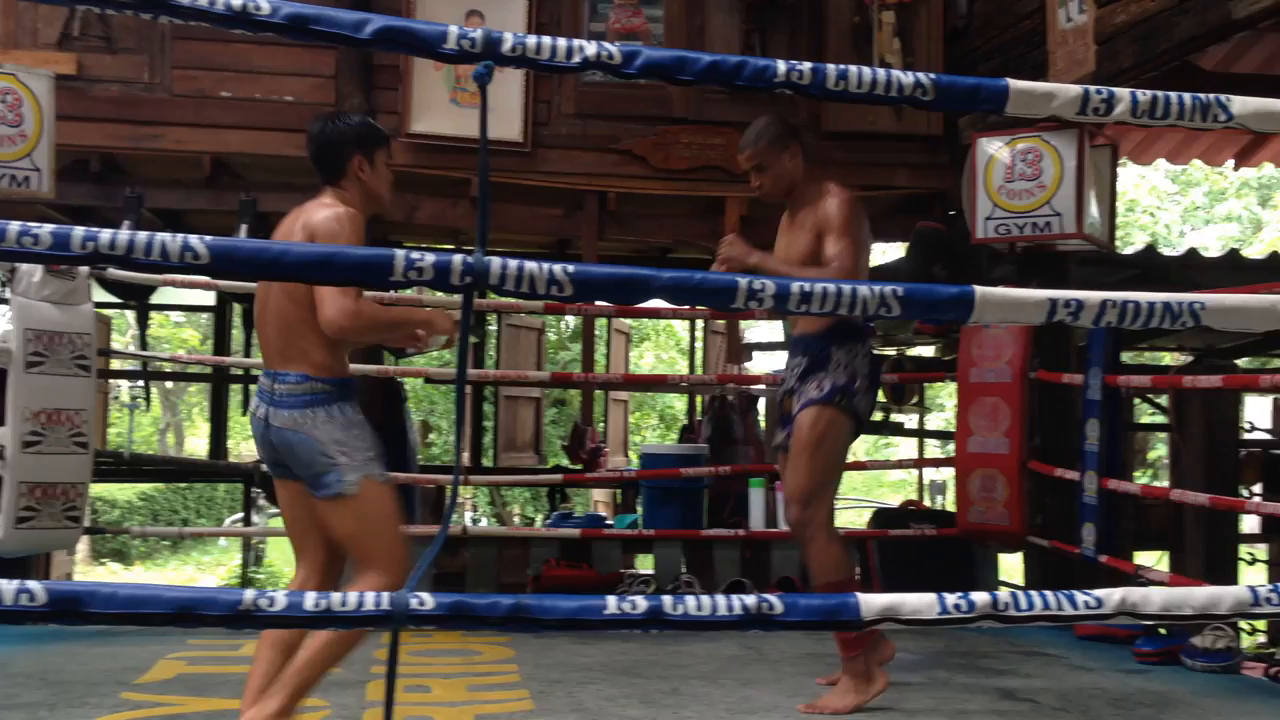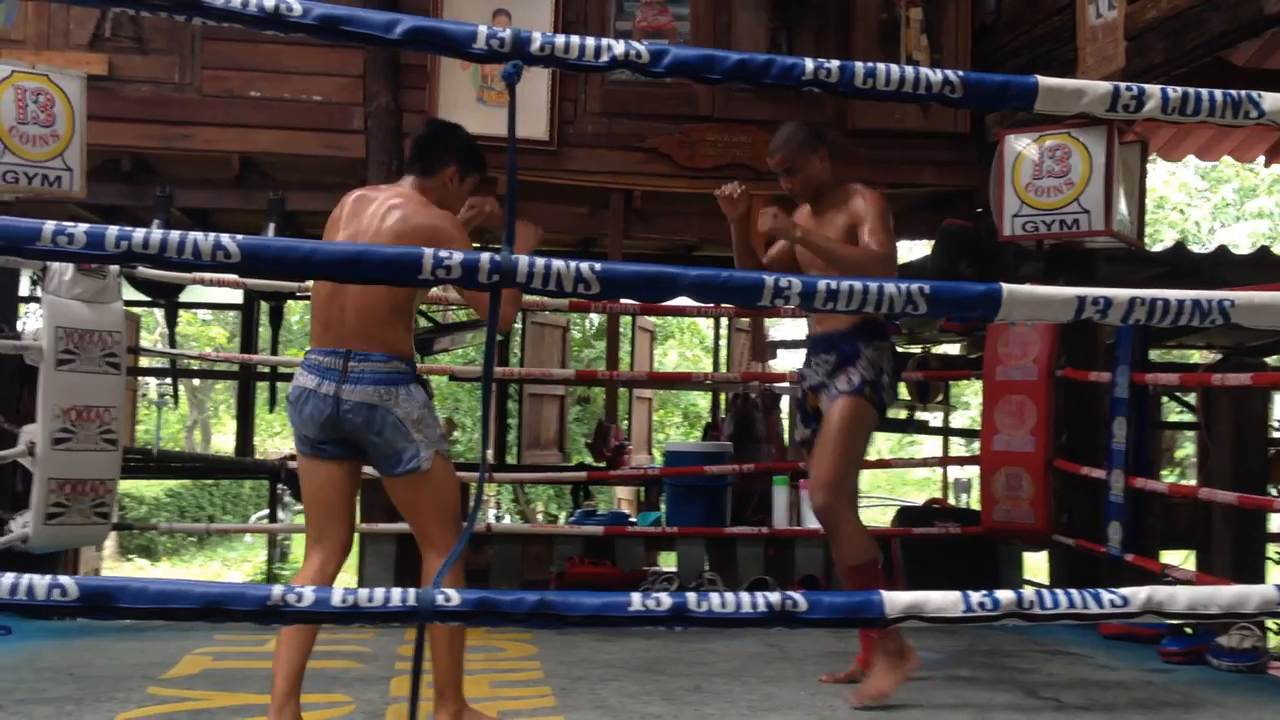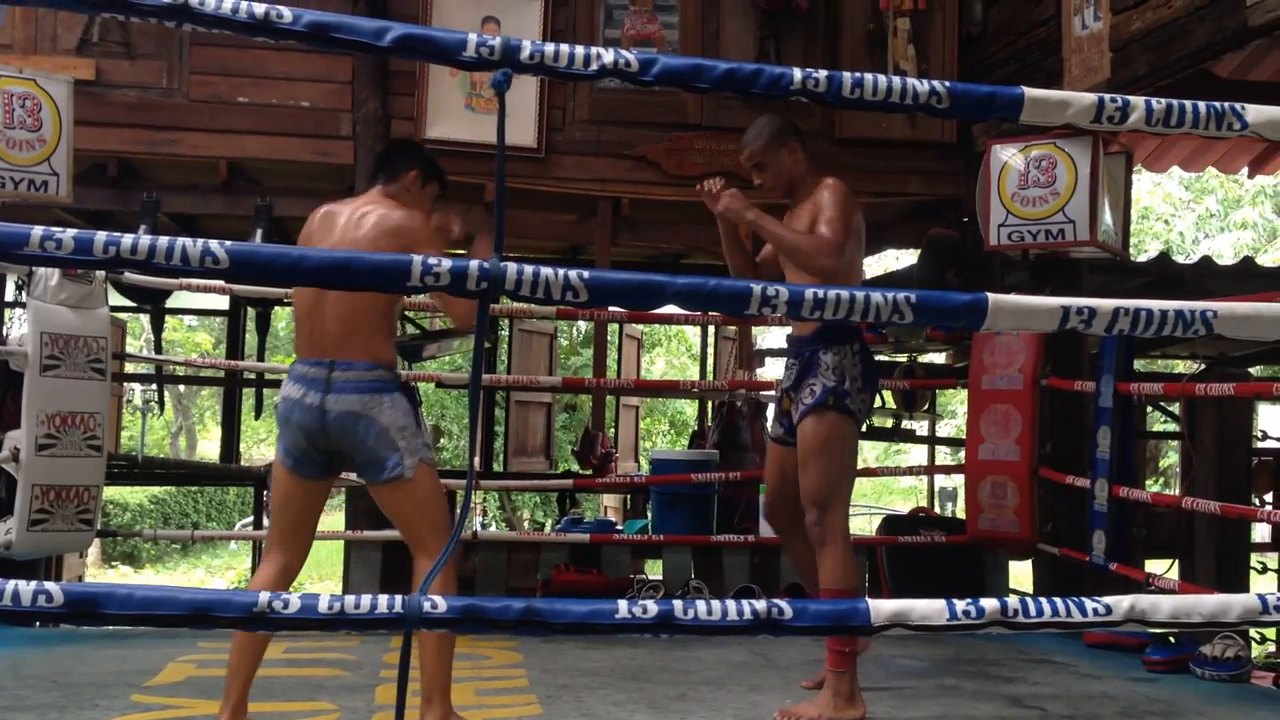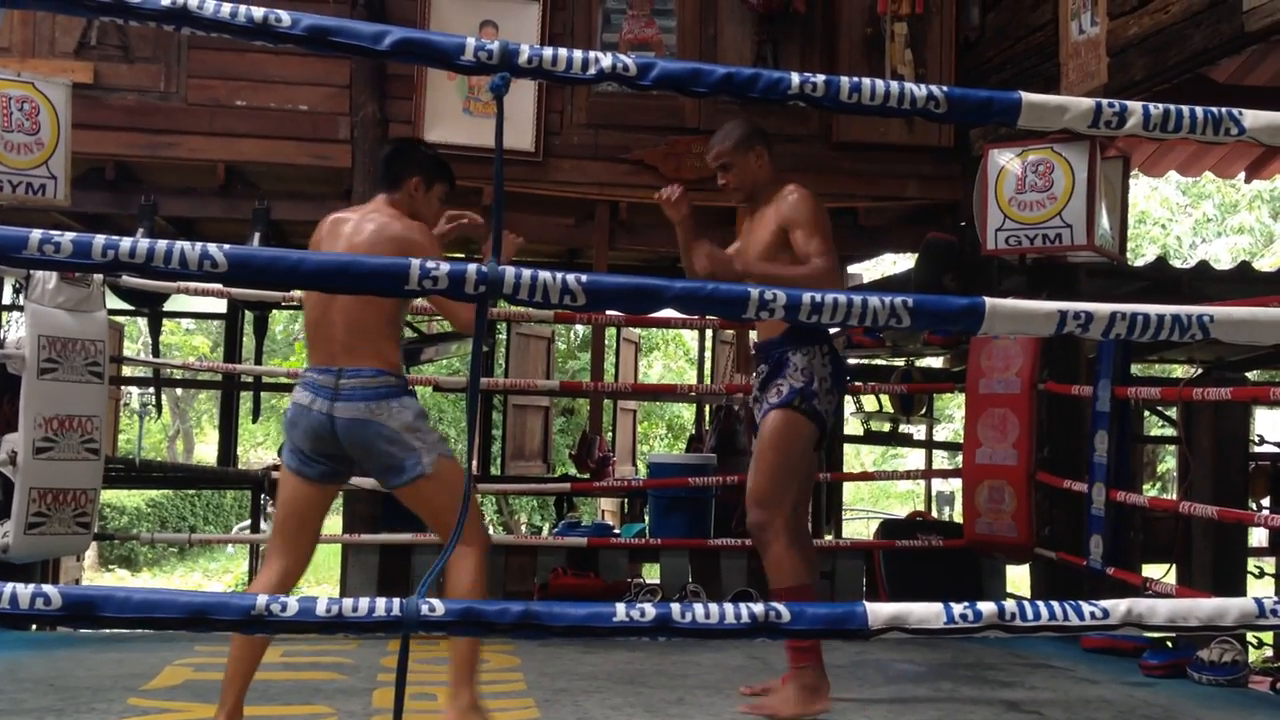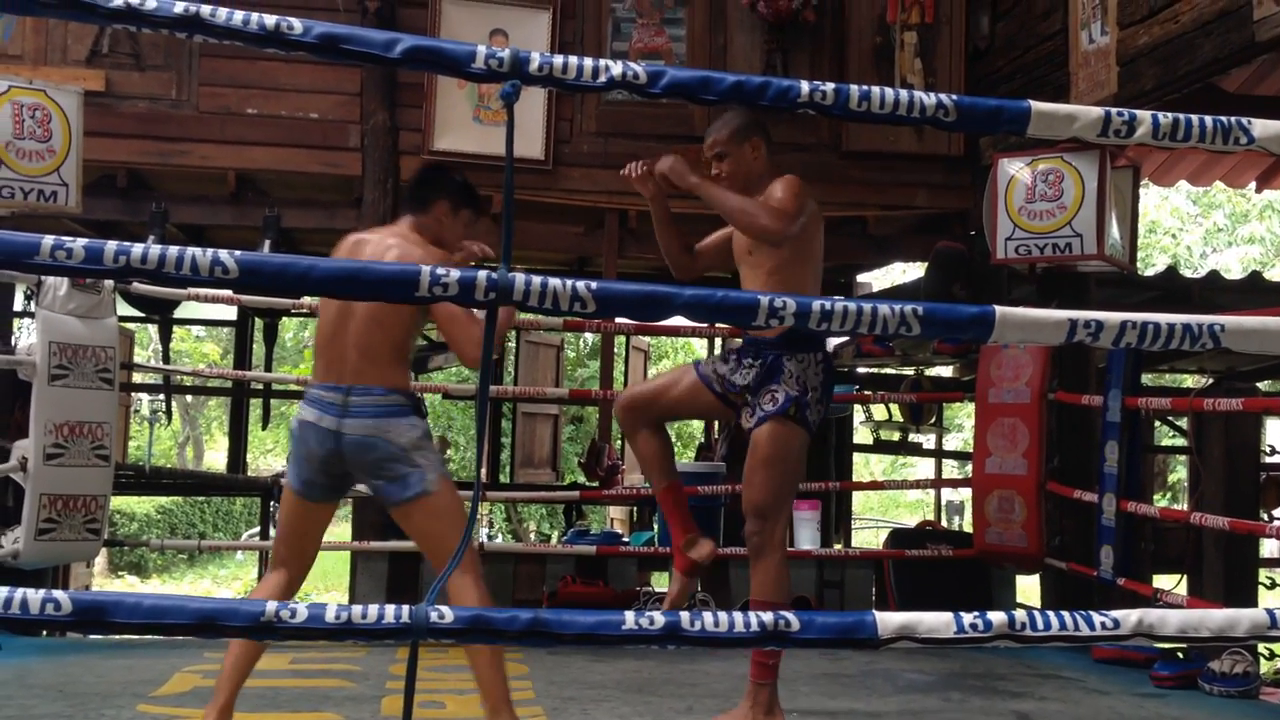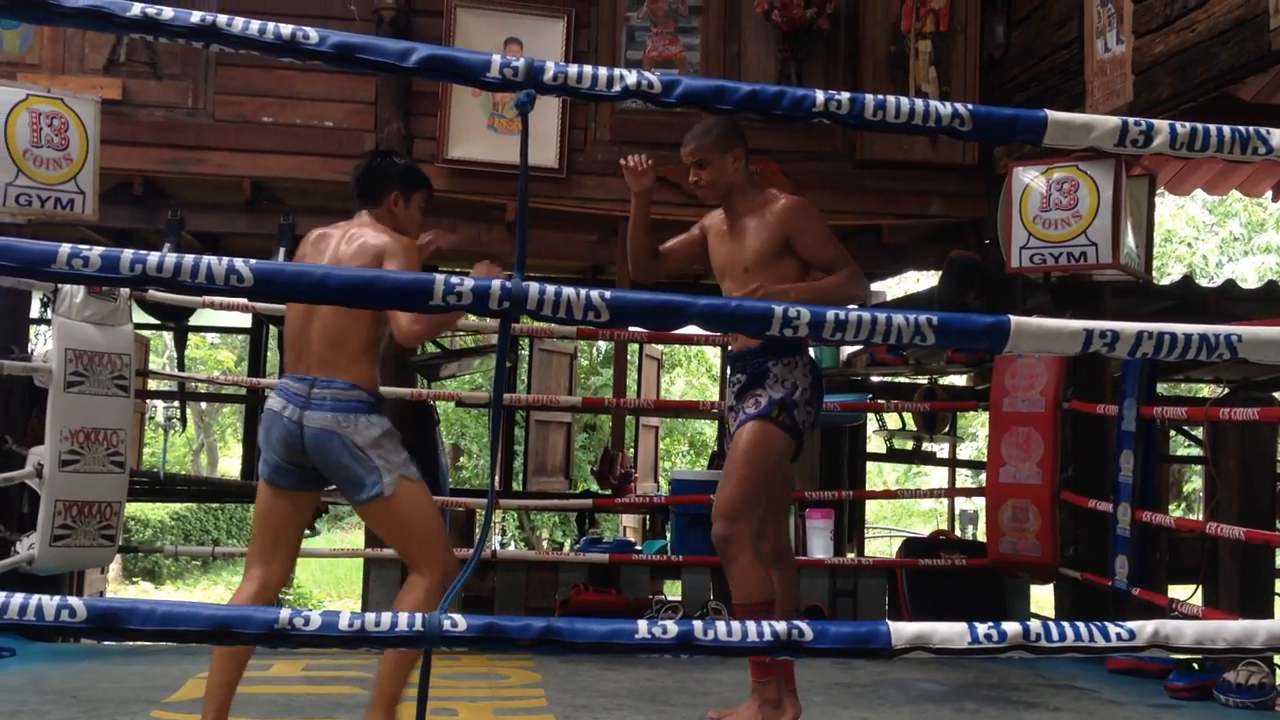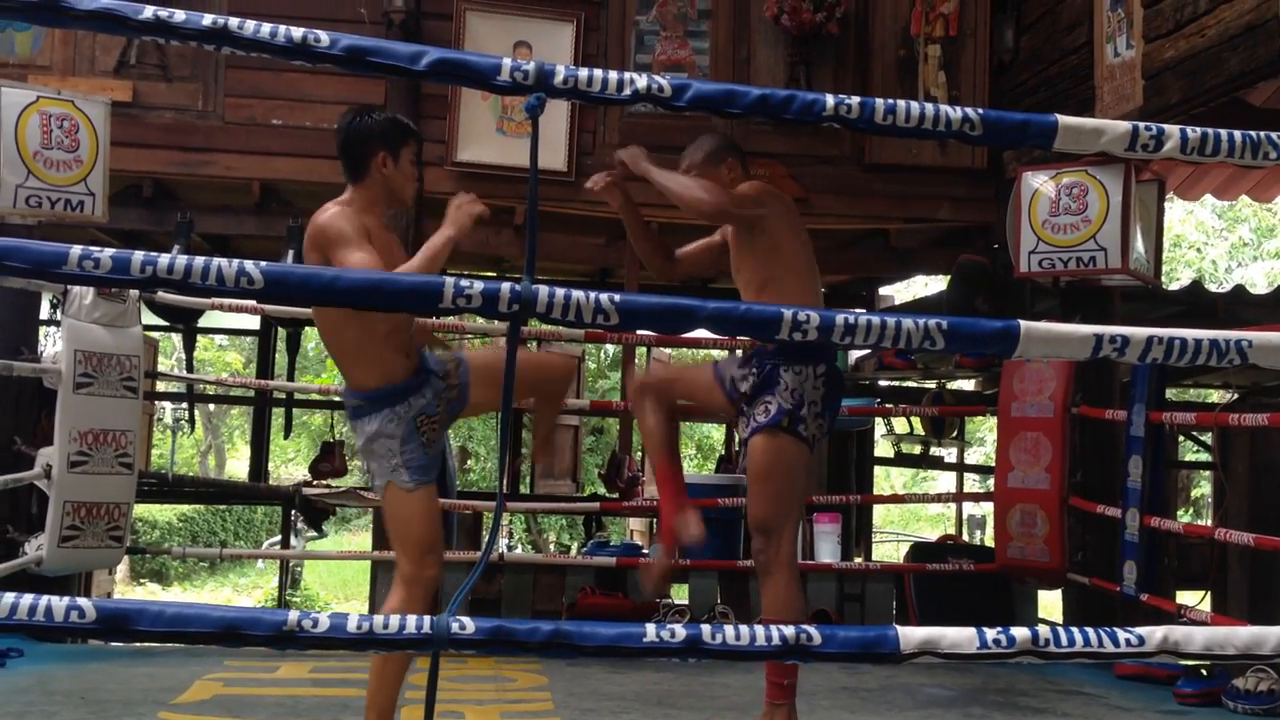
dt=0.4s
person 1, frame 1
left shoulder: (838, 206)
right shoulder: (788, 216)
left elbow: (842, 285)
left wrist: (757, 264)
right wrist: (741, 275)
left hip: (839, 364)
right hip: (801, 365)
left knee: (804, 511)
right knee: (804, 517)
left ankle: (858, 670)
right ankle: (870, 641)
person 1, frame 2
left shoulder: (864, 204)
right shoulder: (804, 216)
left elbow: (880, 267)
right elbow: (760, 278)
left wrist: (801, 237)
right wrist: (741, 224)
left hip: (862, 357)
right hip: (817, 362)
left knee: (828, 499)
right knee: (831, 507)
left ankle: (891, 648)
right ankle: (876, 644)
person 1, frame 3
left shoulder: (833, 196)
right shoulder: (796, 214)
left elbow: (829, 262)
right elbow: (751, 277)
left wrist: (753, 216)
right wrist: (726, 217)
left hip: (833, 361)
right hip: (803, 363)
left knee: (823, 520)
right knee: (780, 510)
right ankle: (846, 634)
person 1, frame 4
left shoulder: (796, 203)
right shoulder: (753, 222)
left elbow: (827, 278)
right elbow: (707, 287)
left wrist: (738, 265)
right wrist: (683, 224)
left hip: (804, 365)
right hip: (772, 370)
left knee: (764, 517)
right knee: (787, 524)
right ankle: (807, 668)
person 1, frame 5
left shoulder: (788, 191)
right shoulder: (740, 214)
left elbow: (779, 229)
right elbow: (686, 265)
left wrist: (691, 183)
right wrist: (655, 201)
left hip: (792, 365)
right hip: (746, 360)
left knee: (763, 531)
right knee: (633, 405)
right ankle: (686, 545)
person 1, frame 6
left shoulder: (787, 212)
right shoulder: (710, 227)
left elbow: (854, 285)
right elbow: (644, 269)
left wrist: (785, 294)
right wrist: (640, 200)
left hip: (783, 376)
right hip: (743, 381)
left knee: (731, 528)
right knee: (763, 541)
person 1, frame 7
left shoulder: (764, 200)
right shoulder: (736, 235)
left elbow: (706, 203)
right elbow: (666, 263)
left wrist: (647, 166)
right wrist: (624, 204)
left hip: (793, 375)
right hip: (759, 371)
left knee: (771, 547)
right knee: (647, 388)
right ankle: (675, 517)
person 2, frame 1
left shoulder: (297, 220)
right shoulder: (339, 218)
right elbow: (337, 319)
left wrist: (398, 331)
right wrist: (416, 316)
left hip: (275, 405)
right hip: (316, 408)
left knee: (318, 569)
right knee: (384, 571)
person 2, frame 2
left shoulder: (351, 202)
right shoulder: (434, 223)
right elbow: (501, 316)
right wrist: (521, 251)
left hip: (316, 382)
right hip: (383, 388)
left knee: (324, 549)
right knee: (442, 549)
person 2, frame 3
left shoulder: (322, 218)
right shoulder: (405, 222)
right elbow: (468, 314)
right wrist: (481, 255)
left hip: (303, 393)
right hip: (369, 399)
left knee: (280, 560)
right knee: (436, 549)
person 2, frame 4
left shoulder: (330, 225)
right shoulder: (407, 232)
right elbow: (470, 319)
right wrist: (499, 258)
left hip: (313, 400)
right hip: (380, 404)
left knee: (280, 565)
right knee: (469, 540)
person 2, frame 5
left shoulder: (348, 244)
right shoulder: (427, 259)
right elbow: (474, 352)
right wrist: (506, 298)
left hip: (318, 416)
right hip: (385, 423)
left knee: (281, 575)
right knee: (463, 572)
person 2, frame 6
left shoulder: (314, 240)
right shoulder: (393, 244)
right elbow: (410, 329)
left hip: (288, 408)
right hip: (346, 417)
left knee: (263, 580)
right knee: (434, 568)
person 2, frame 7
left shoulder: (373, 222)
right shoulder: (330, 225)
right wrist: (449, 233)
left hip: (431, 375)
right hip: (389, 412)
left knee: (557, 370)
right knee: (419, 574)
left ankle: (545, 448)
